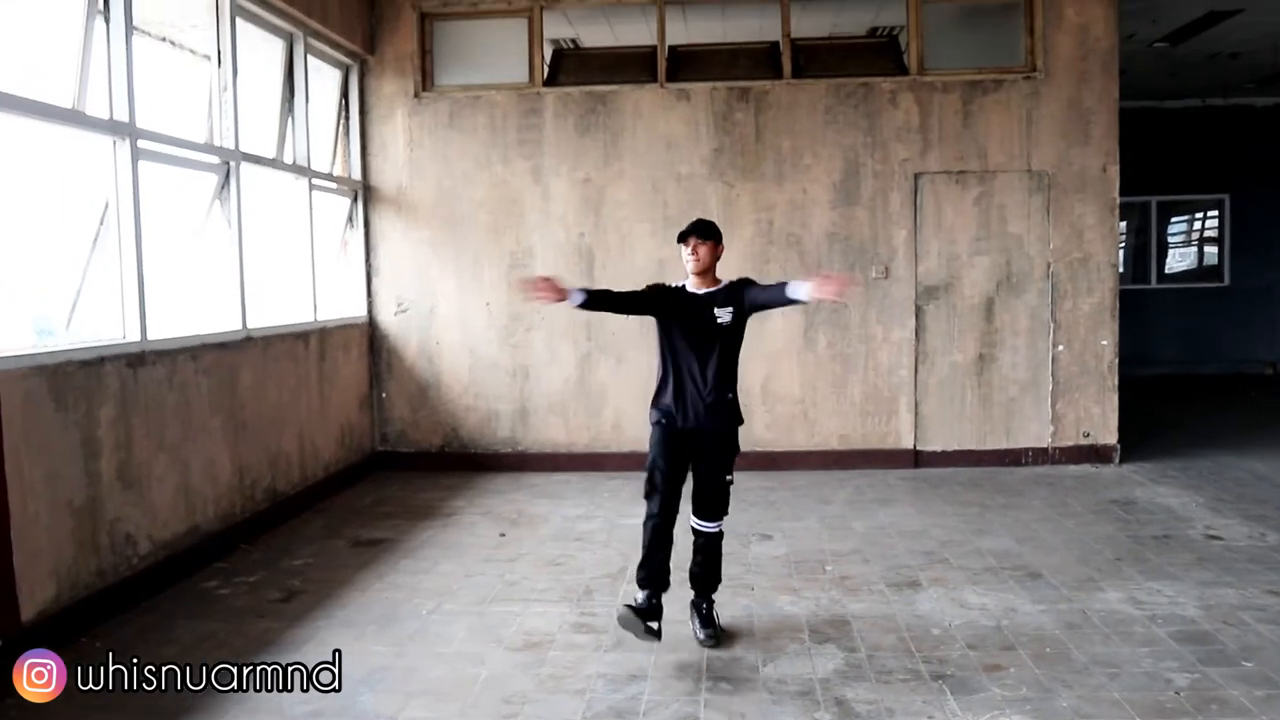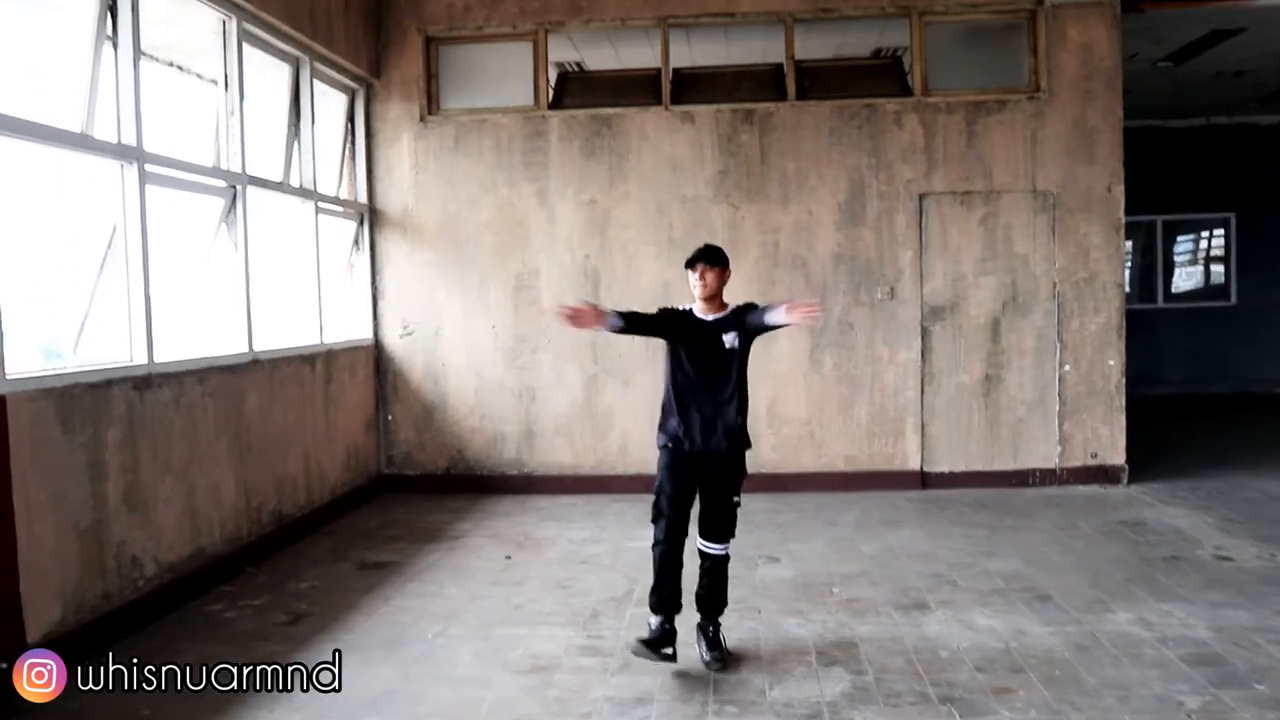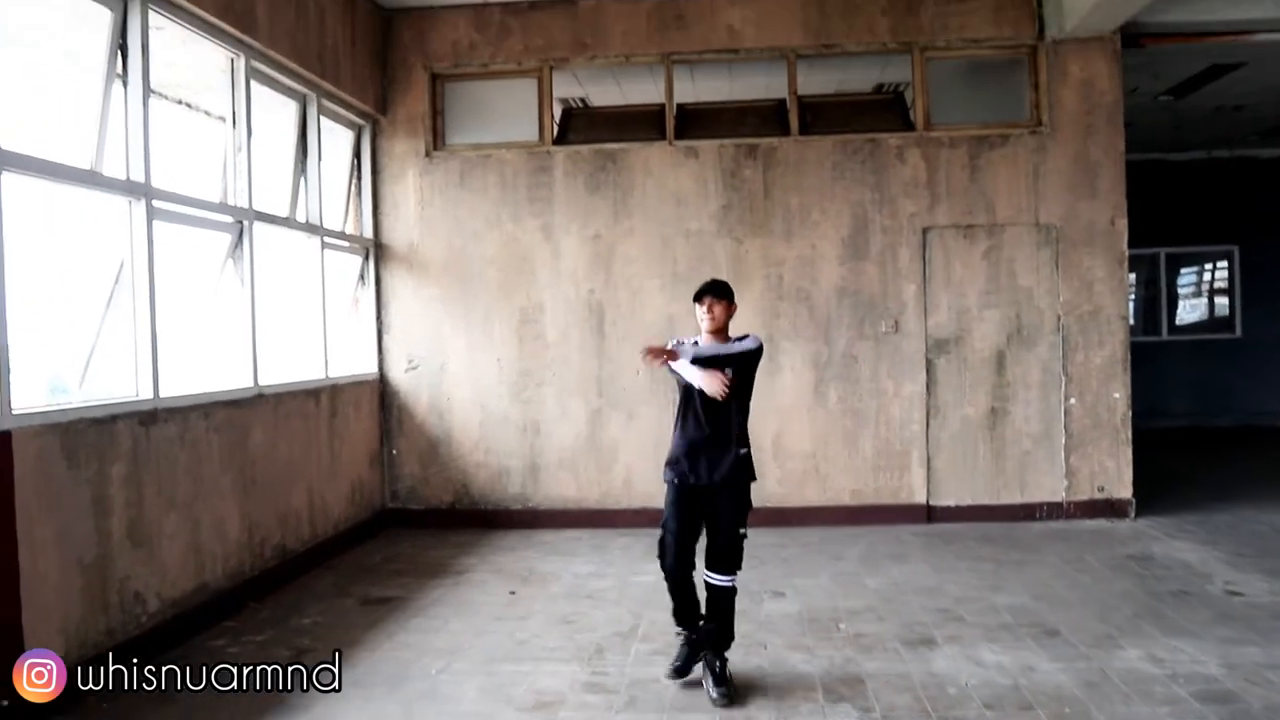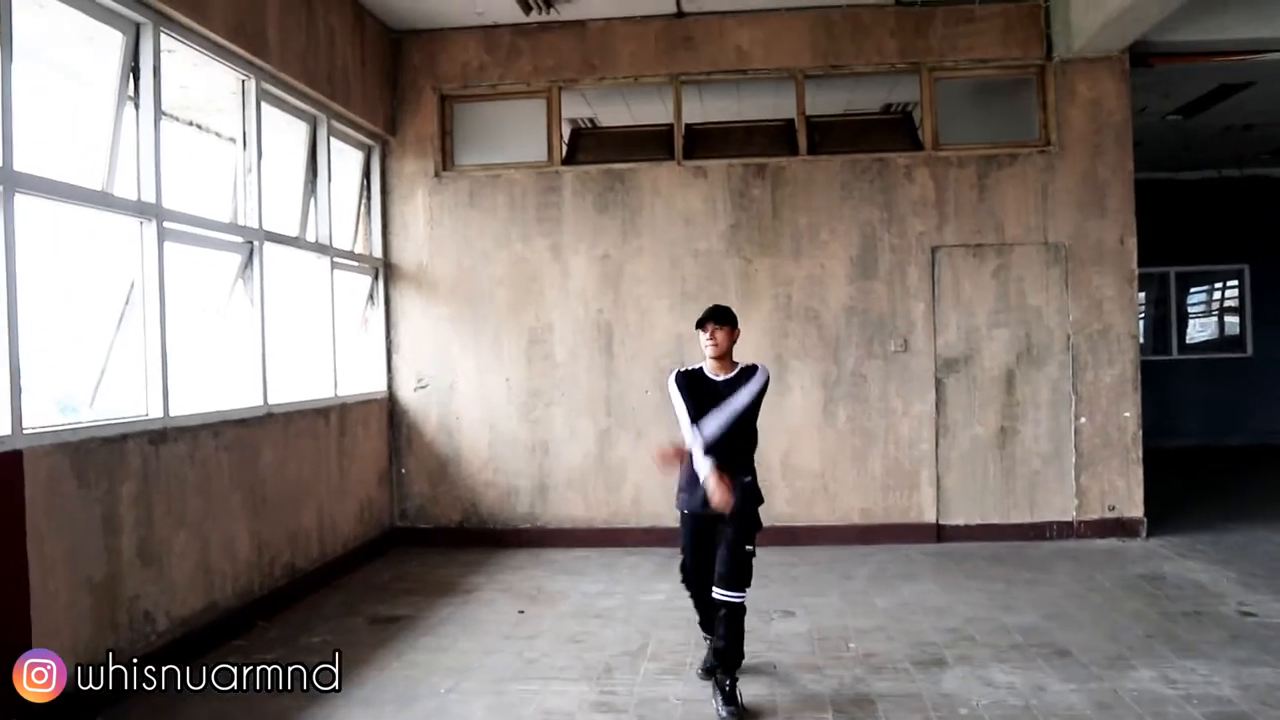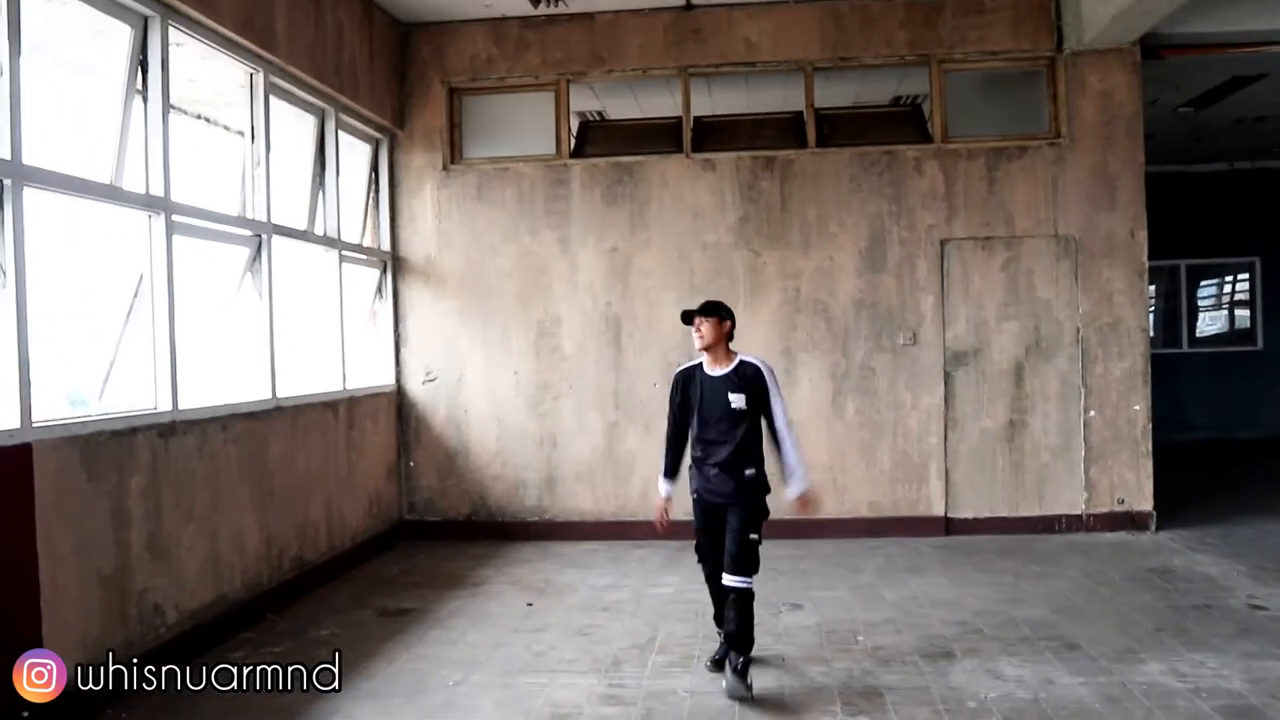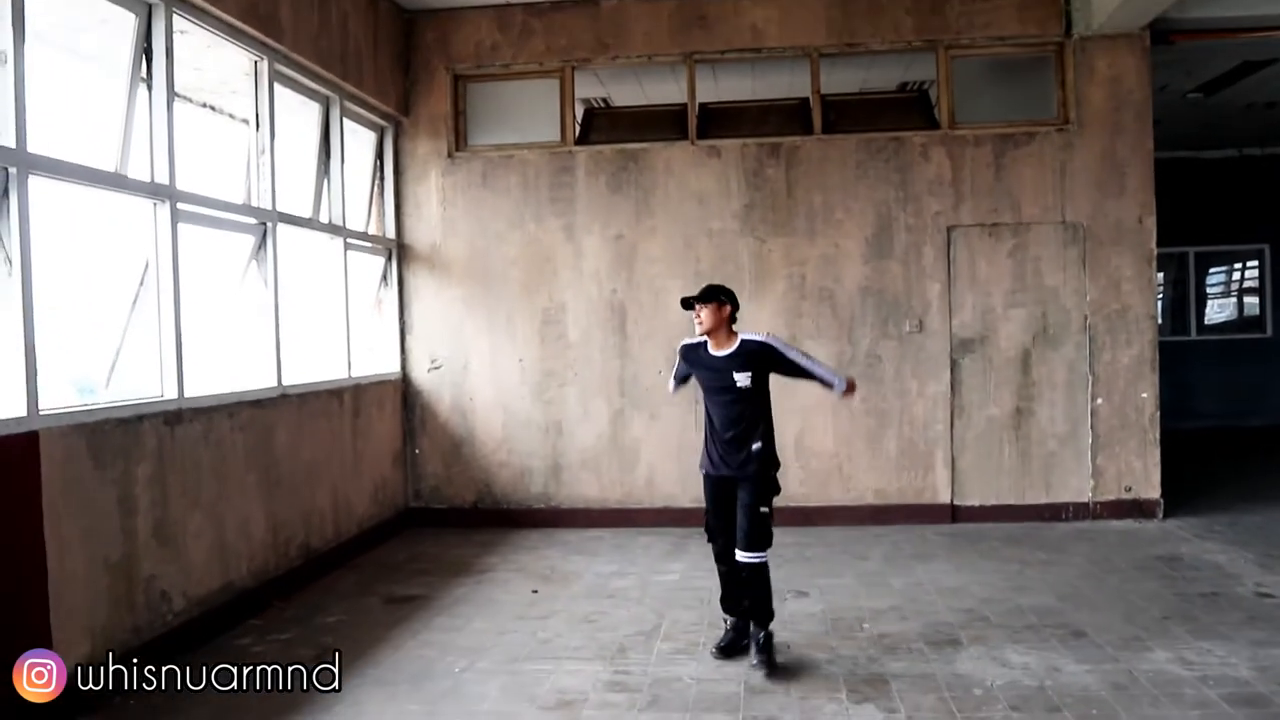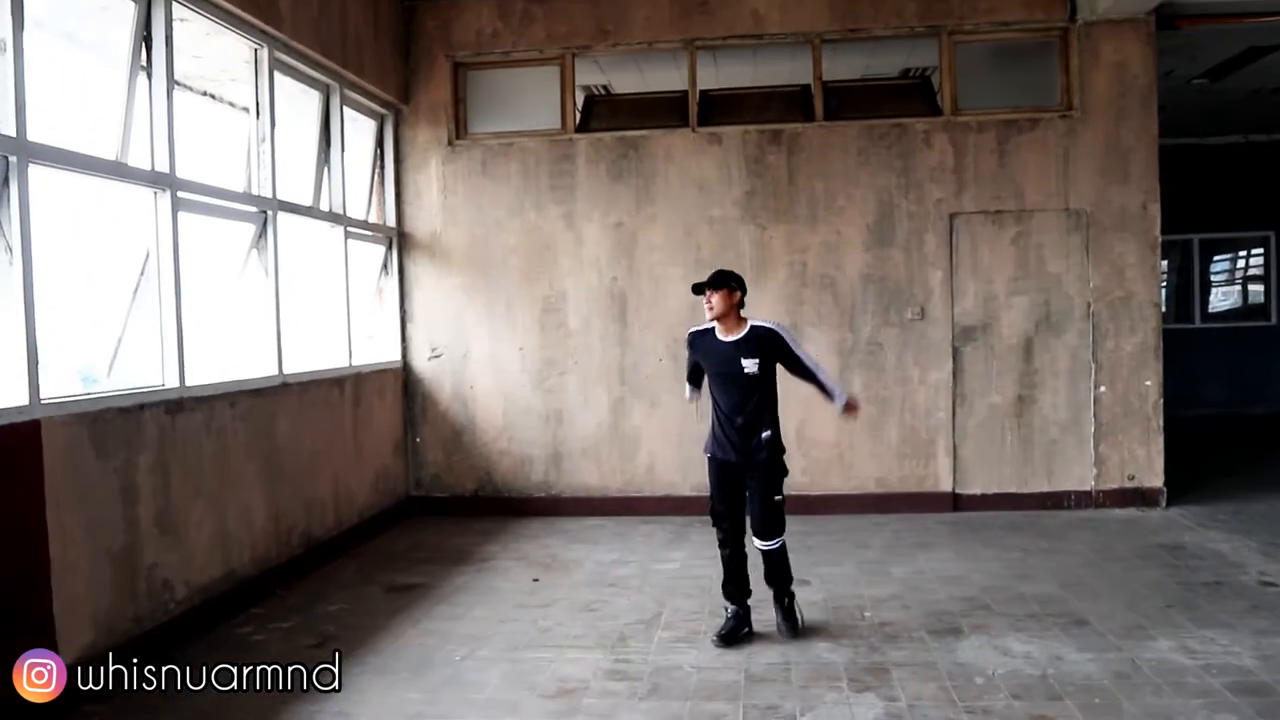
dt=0.2s
person 1, frame 1
left shoulder: (739, 293)
right shoulder: (663, 297)
left elbow: (769, 295)
right elbow: (620, 301)
left wrist: (806, 289)
right wrist: (569, 295)
left hip: (717, 421)
right hip: (670, 417)
left knee: (709, 517)
right knee: (659, 507)
left ankle: (703, 603)
right ankle: (649, 599)
person 1, frame 2
left shoulder: (741, 320)
right shoulder: (674, 320)
left elbow: (763, 316)
right elbow: (639, 322)
left wrist: (787, 313)
right wrist: (603, 317)
left hip: (725, 445)
right hip: (678, 442)
left knee: (716, 539)
right knee: (668, 533)
left ankle: (709, 625)
right ankle: (662, 625)
person 1, frame 3
left shoulder: (748, 347)
right shoulder: (686, 351)
left elbow: (715, 352)
right elbow: (686, 363)
left wrist: (676, 351)
right wrist: (700, 374)
left hip: (731, 476)
right hip: (684, 473)
left knee: (722, 571)
right knee: (674, 560)
left ankle: (715, 657)
right ankle: (690, 635)
person 1, frame 4
left shoulder: (754, 376)
right shoulder: (683, 380)
left elbow: (730, 413)
right elbow: (689, 426)
left wrist: (686, 448)
right wrist: (708, 472)
left hip: (739, 499)
right hip: (695, 498)
left knee: (730, 588)
right knee: (696, 580)
left ankle: (725, 676)
right ankle: (715, 642)
person 1, frame 5
left shoulder: (755, 372)
right shoulder: (685, 378)
left elbow: (780, 428)
right elbow: (676, 435)
left wrist: (797, 483)
right wrist: (665, 488)
left hip: (744, 488)
right hip: (704, 490)
left knee: (737, 574)
right knee: (714, 571)
left ankle: (738, 660)
right ankle: (728, 638)
person 1, frame 6
left shoulder: (760, 348)
right shoulder: (691, 352)
left elbow: (804, 365)
left wrist: (840, 383)
right wrist: (673, 382)
left hip: (754, 465)
right hip: (715, 467)
left knee: (751, 549)
right knee: (723, 550)
left ankle: (761, 631)
right ankle: (736, 623)
person 1, frame 7
left shoulder: (767, 336)
right shoulder: (698, 339)
left elbow: (807, 369)
left wrist: (840, 398)
right wrist: (691, 389)
left hip: (762, 452)
right hip: (721, 453)
left knee: (767, 532)
right knee: (728, 535)
left ankle: (783, 596)
right ankle: (738, 611)
